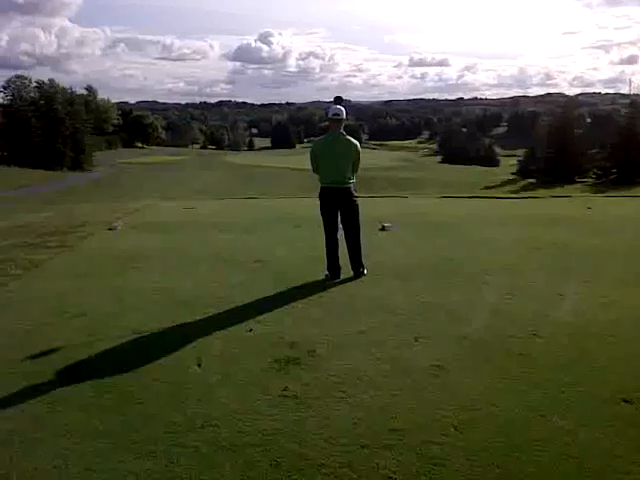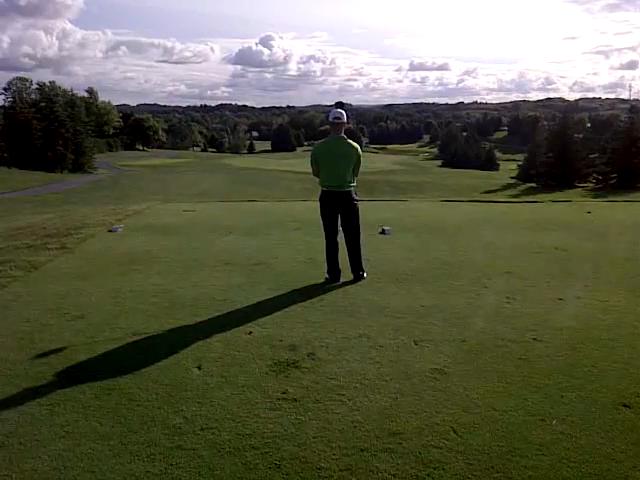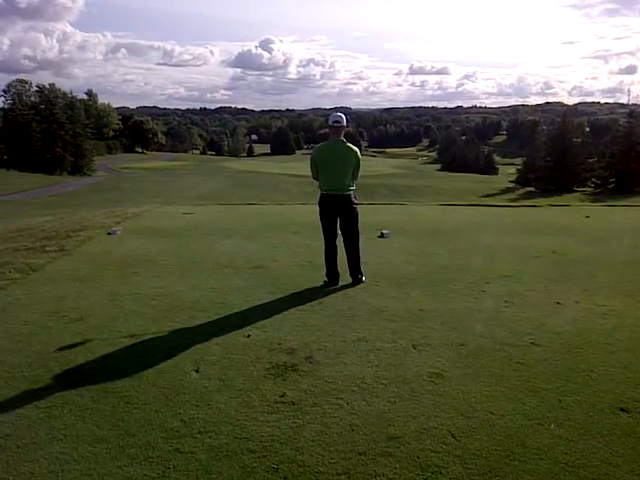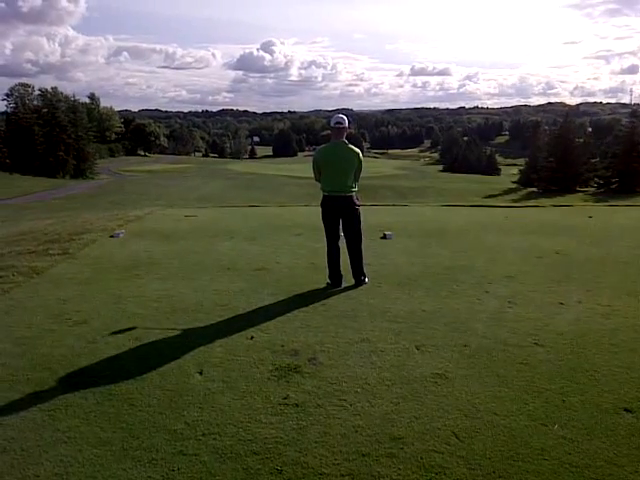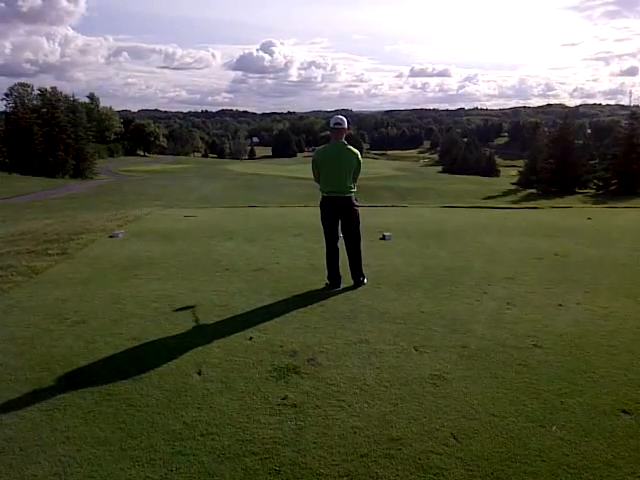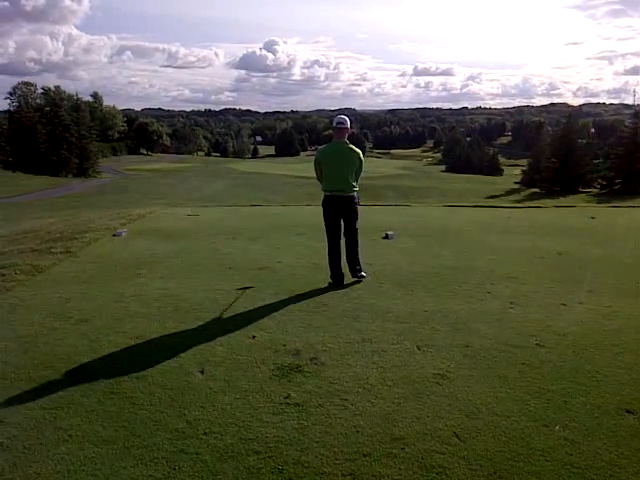
dt=0.4s
person 1, frame 1
left shoulder: (318, 144)
right shoulder: (353, 144)
left elbow: (315, 170)
right elbow: (355, 170)
left hip: (327, 192)
right hip: (347, 191)
left knee: (331, 233)
right knee: (352, 232)
left ankle: (334, 271)
right ankle: (358, 269)
person 1, frame 2
left shoulder: (318, 147)
right shoulder: (354, 148)
left elbow: (316, 173)
right elbow: (355, 173)
left hip: (327, 196)
right hip: (348, 195)
left knee: (331, 237)
right knee: (352, 236)
left ankle: (333, 274)
right ankle: (358, 272)
person 1, frame 3
left shoulder: (318, 151)
right shoulder: (354, 151)
left elbow: (315, 176)
right elbow: (355, 177)
left hip: (327, 199)
right hip: (347, 198)
left knee: (330, 240)
right knee: (351, 239)
left ankle: (332, 278)
right ankle: (356, 276)
person 1, frame 4
left shoulder: (320, 152)
right shoulder: (355, 153)
left elbow: (318, 178)
right elbow: (356, 178)
left hip: (329, 201)
right hip: (349, 200)
left knee: (332, 242)
right knee: (354, 241)
left ankle: (335, 279)
right ankle: (359, 277)
person 1, frame 5
left shoulder: (319, 153)
right shoulder: (354, 154)
left elbow: (317, 178)
right elbow: (355, 179)
left hip: (328, 201)
right hip: (348, 200)
left knee: (331, 242)
right knee: (353, 242)
left ankle: (334, 280)
right ankle: (358, 278)
person 1, frame 6
left shoulder: (321, 152)
right shoulder: (356, 153)
left elbow: (319, 178)
right elbow: (356, 178)
left hip: (330, 200)
right hip: (350, 199)
left knee: (334, 240)
right knee: (352, 237)
left ankle: (337, 278)
right ankle: (356, 272)
